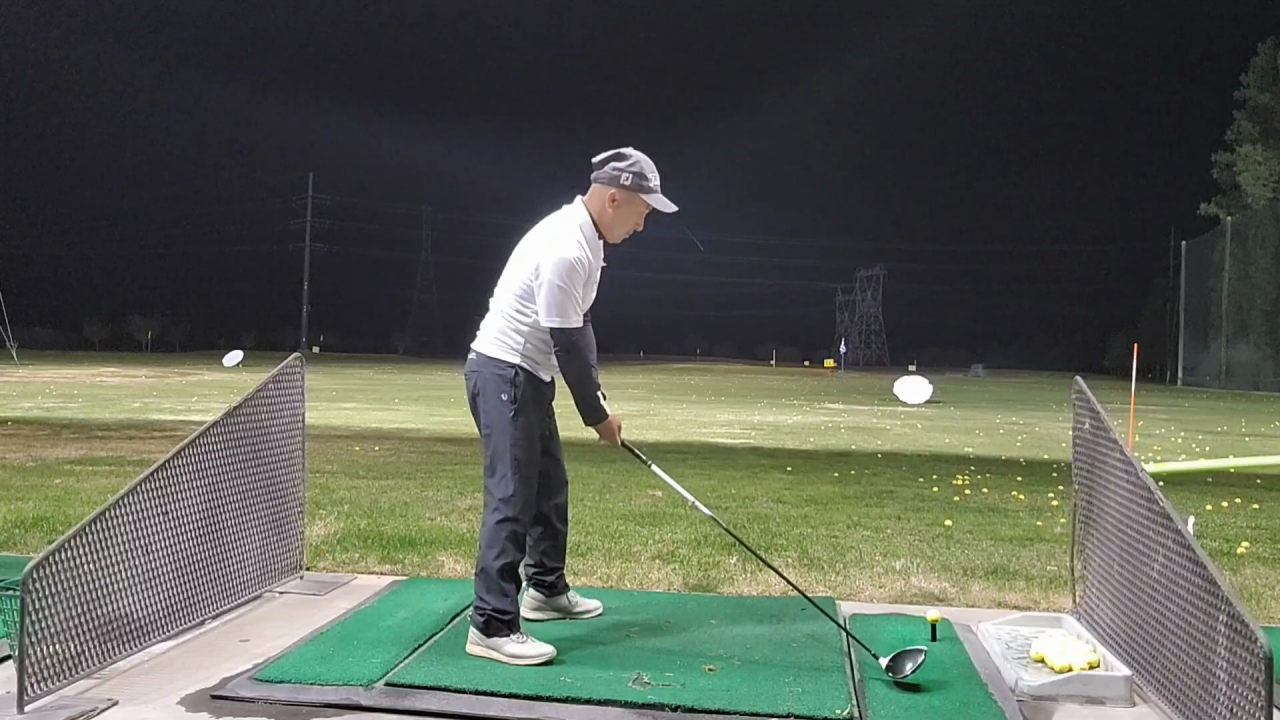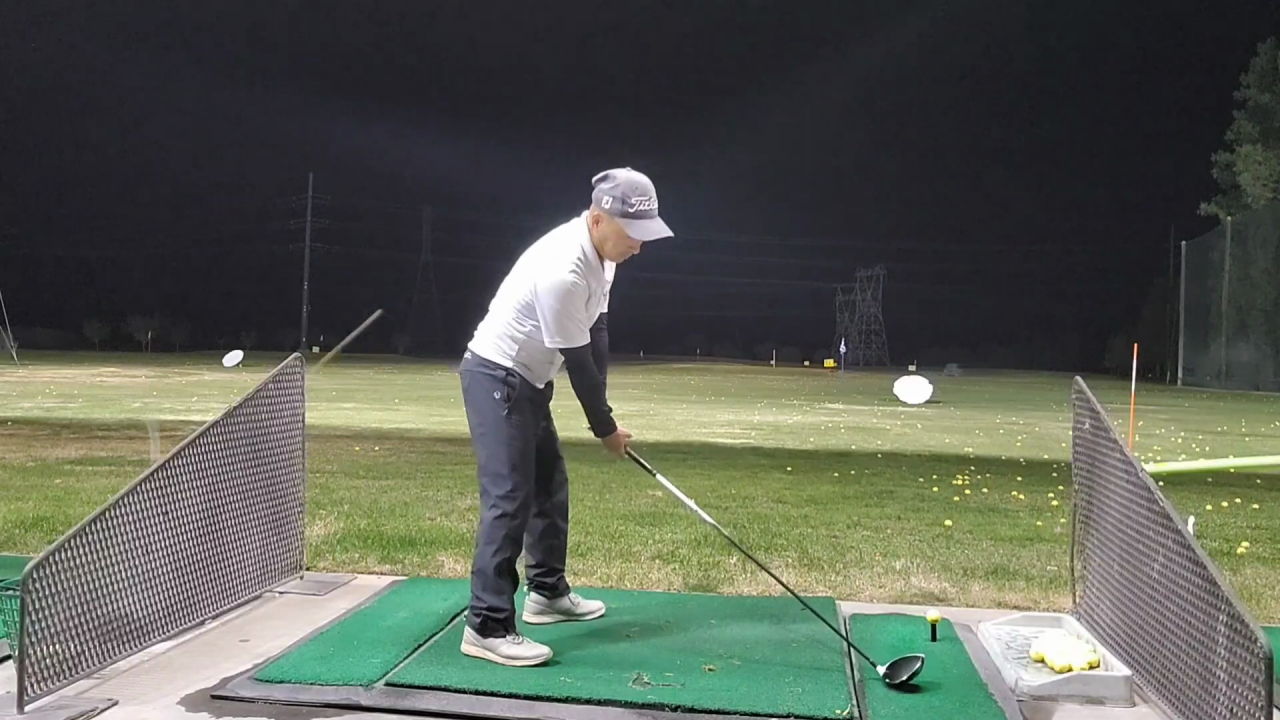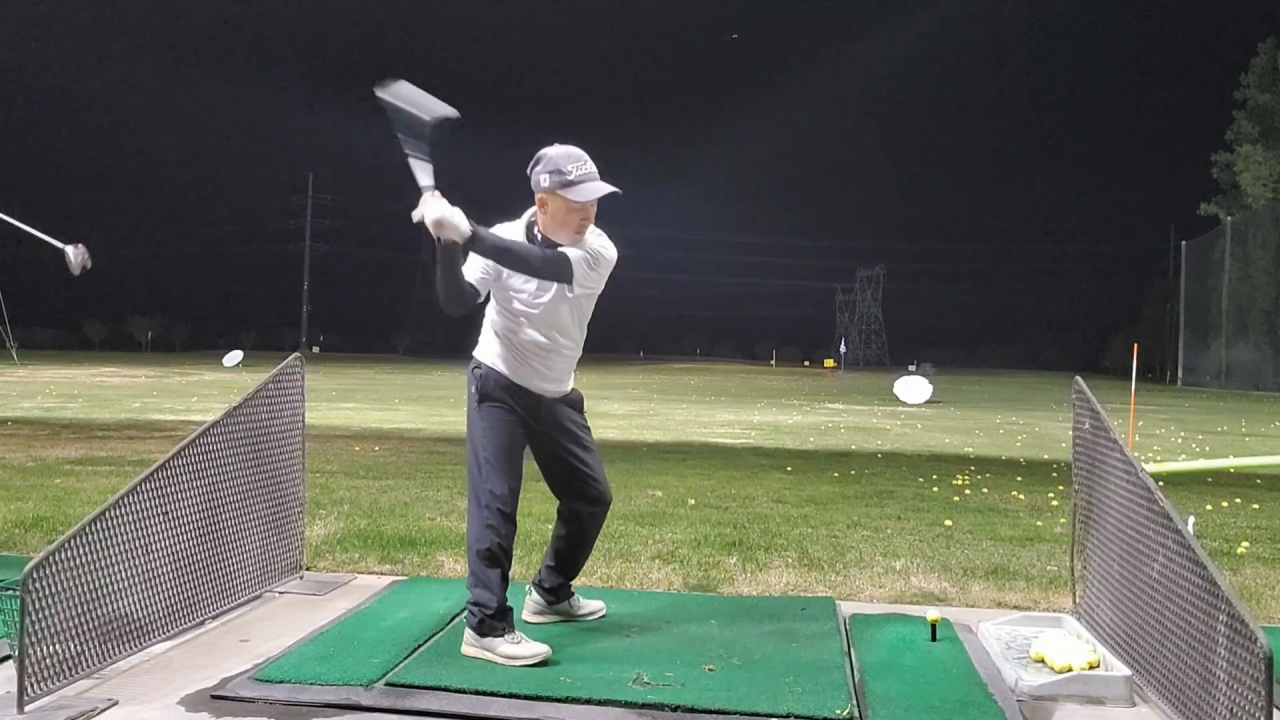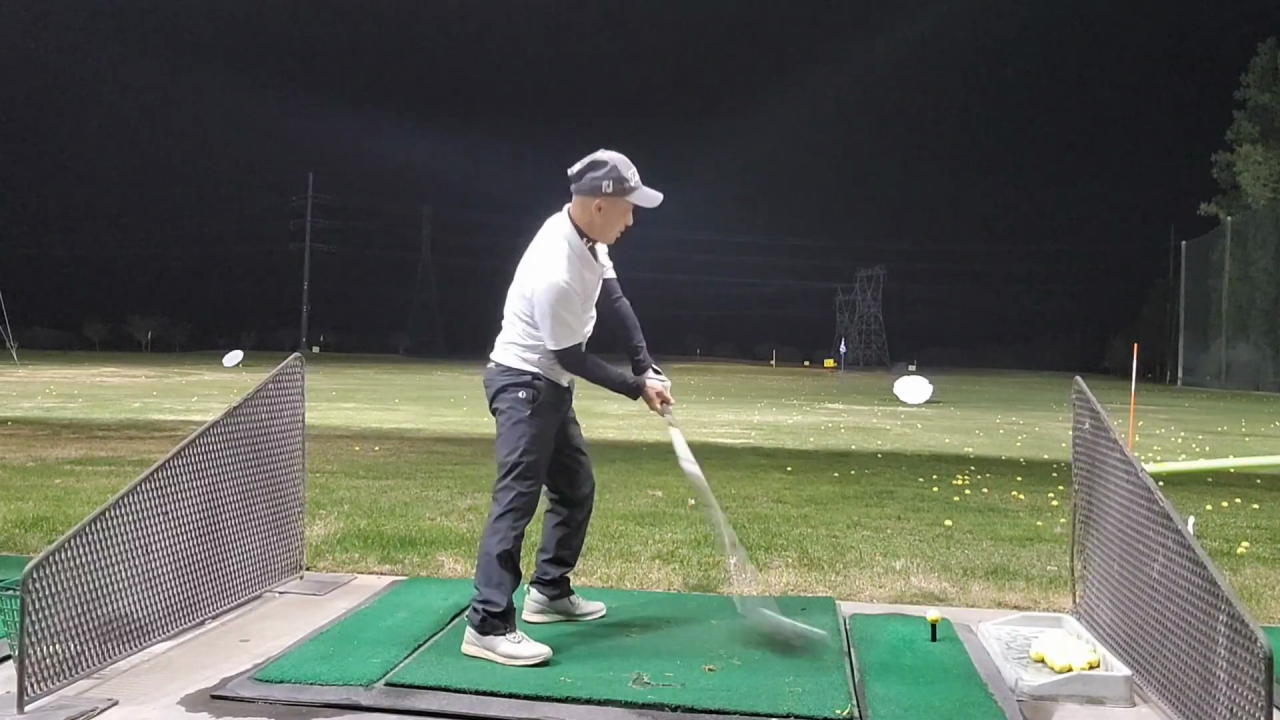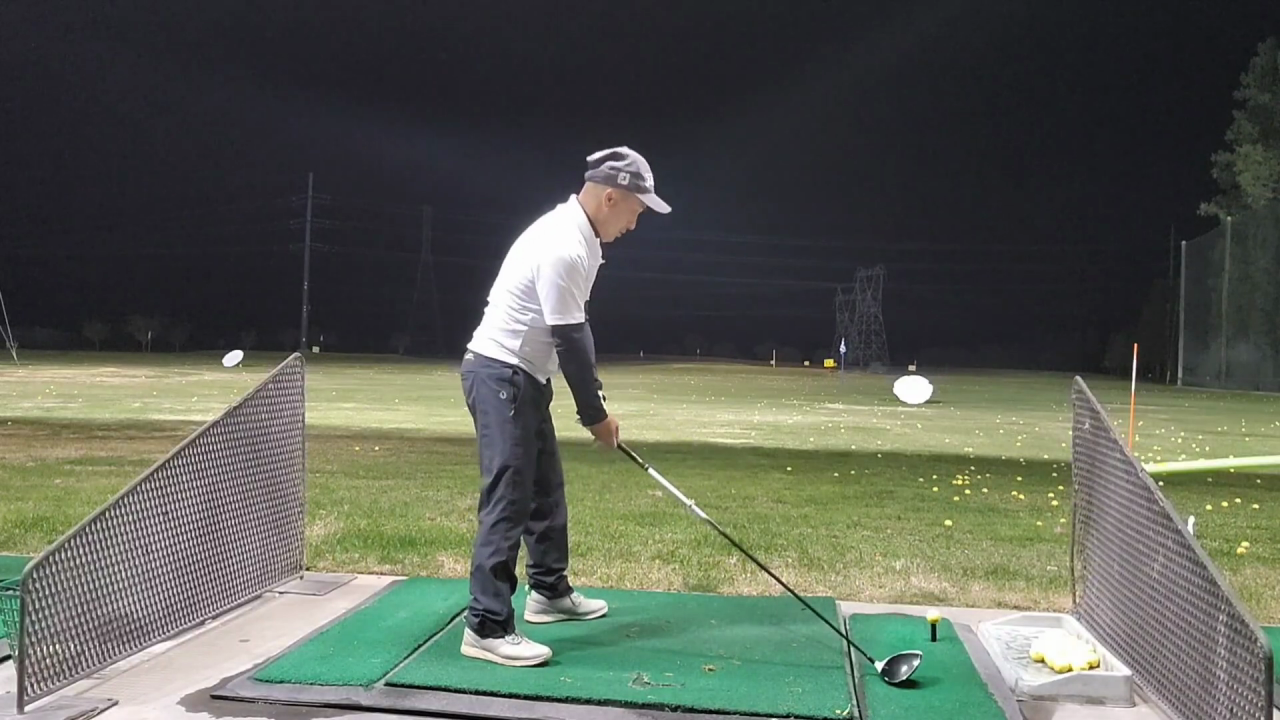
dt=1s
person 1, frame 1
left shoulder: (586, 239)
right shoulder: (564, 249)
left elbow: (580, 328)
right elbow: (566, 344)
left wrist: (597, 398)
right wrist: (596, 415)
left hip: (528, 375)
right hip: (503, 372)
left knee: (549, 485)
right knee: (512, 495)
left ankle: (545, 589)
right ankle: (492, 625)
person 1, frame 2
left shoulder: (597, 251)
right shoulder: (563, 271)
left elbow: (593, 337)
right elbow: (577, 360)
left wrist: (604, 412)
right wrist: (605, 427)
left hip: (526, 379)
right hip: (496, 376)
left knee: (549, 484)
right knee: (509, 496)
left ankle: (547, 591)
right ankle: (487, 626)
person 1, frame 3
left shoulder: (598, 253)
right shoulder: (499, 239)
left elbow: (539, 266)
right elbow: (459, 303)
left wrist: (464, 235)
right wrist: (450, 239)
left hip: (557, 395)
right hip: (497, 385)
left knee: (591, 496)
right knee: (495, 499)
left ankle: (550, 592)
right ankle: (486, 625)
person 1, frame 4
left shoulder: (587, 237)
right shoulder: (554, 271)
left elbow: (614, 300)
right elbow: (569, 356)
left wrist: (647, 366)
right wrist: (633, 385)
left hip: (549, 383)
right hip: (523, 381)
left knee: (576, 487)
right knee: (518, 496)
left ankle: (549, 590)
right ankle: (488, 624)
person 1, frame 5
left shoulder: (575, 234)
right shoulder: (564, 248)
left elbow: (573, 332)
right elbow: (568, 340)
left wrist: (594, 398)
right wrist: (594, 413)
left hip: (523, 376)
right hip: (501, 374)
left knee: (546, 486)
right knee: (509, 495)
left ankle: (549, 591)
right ankle: (486, 626)
